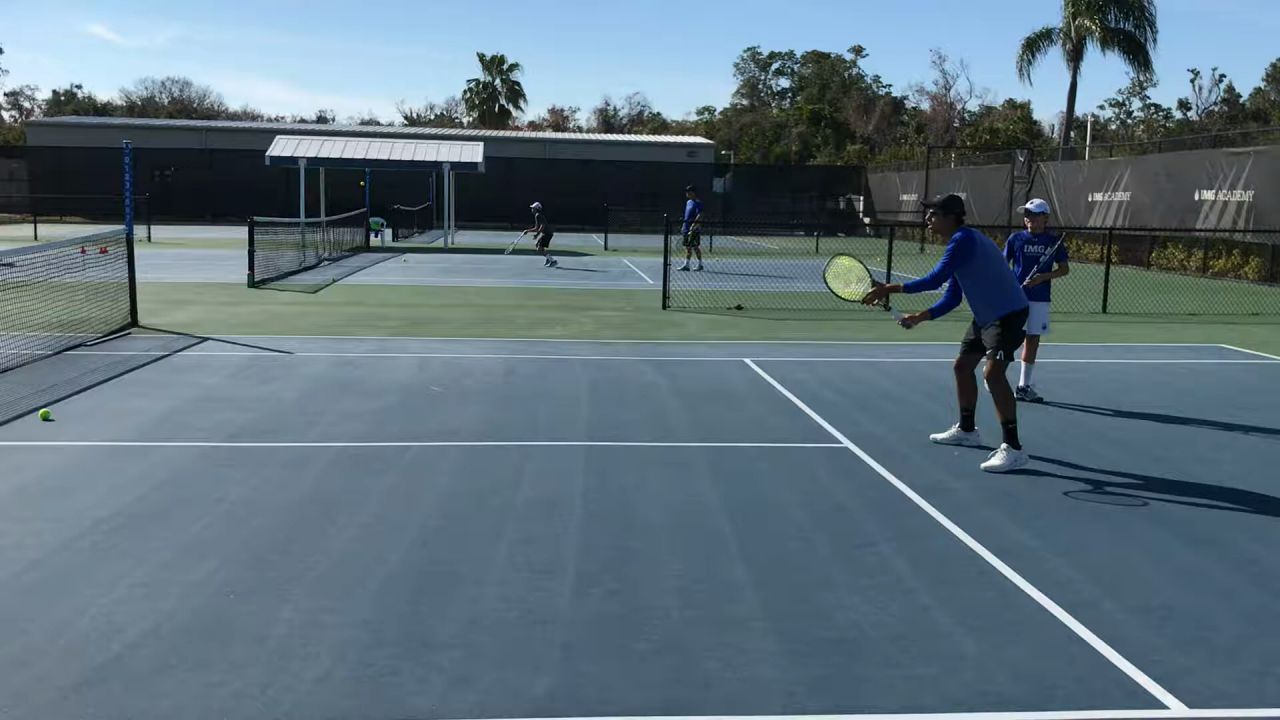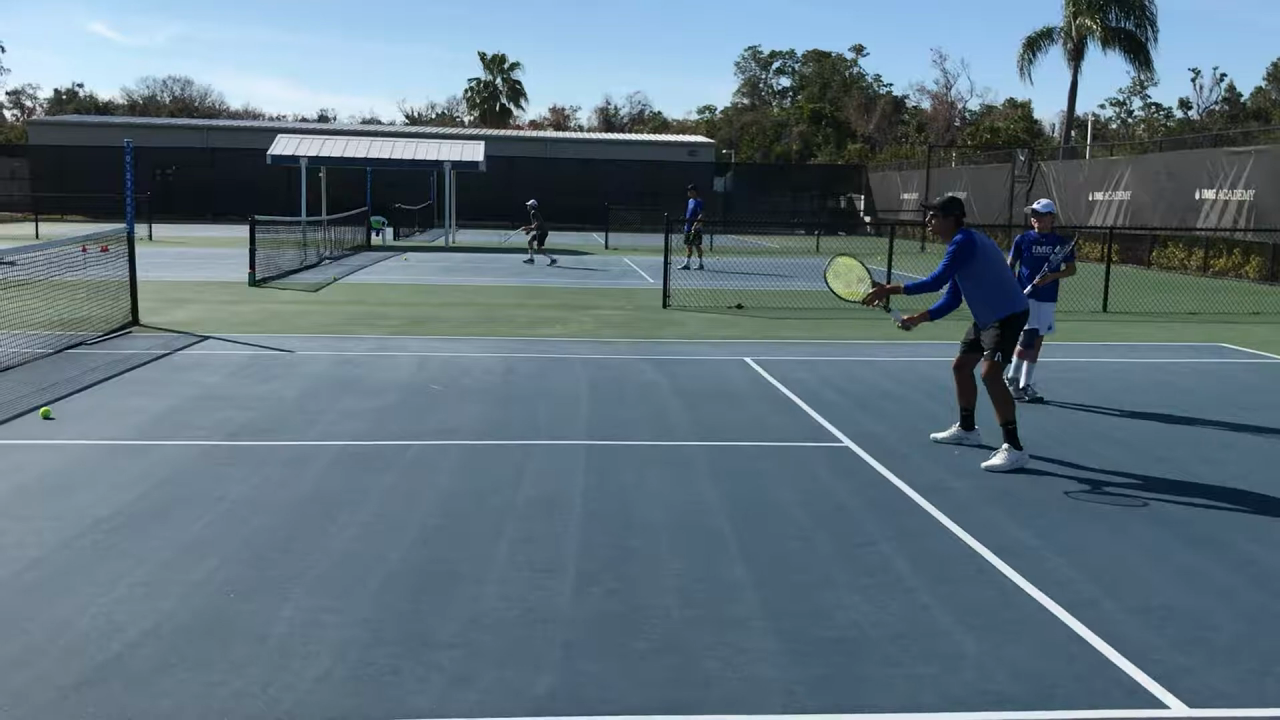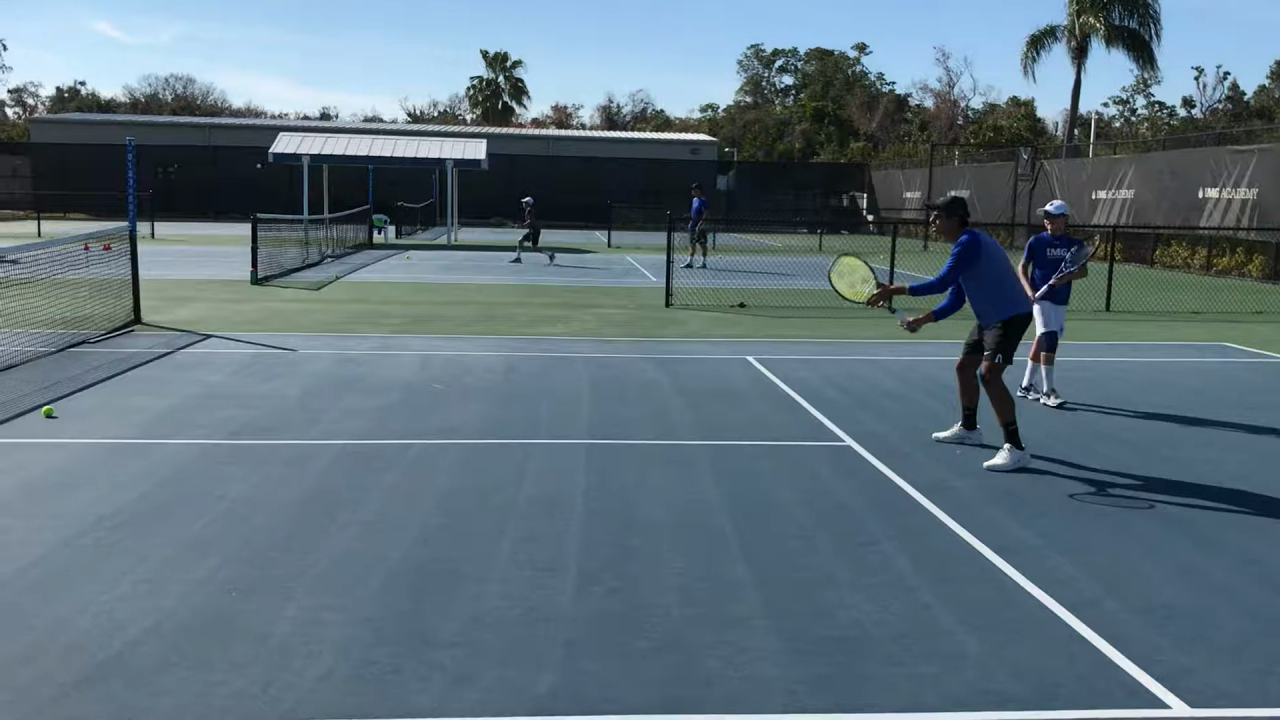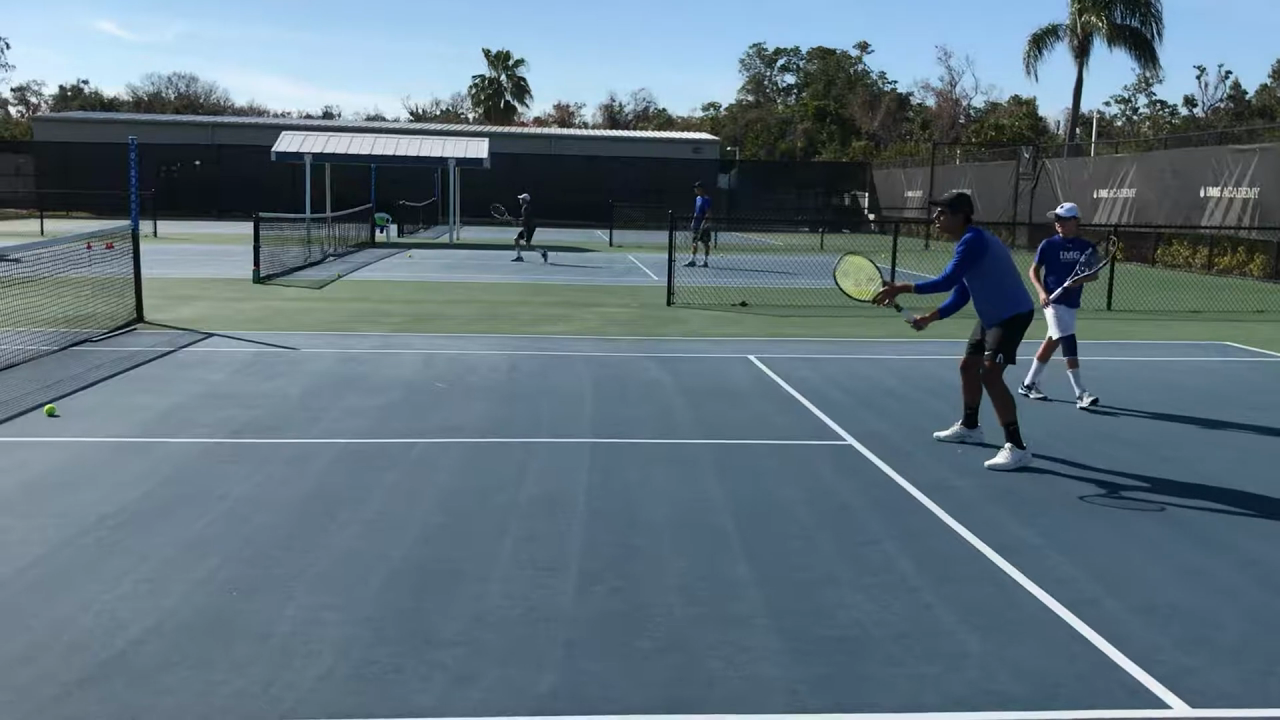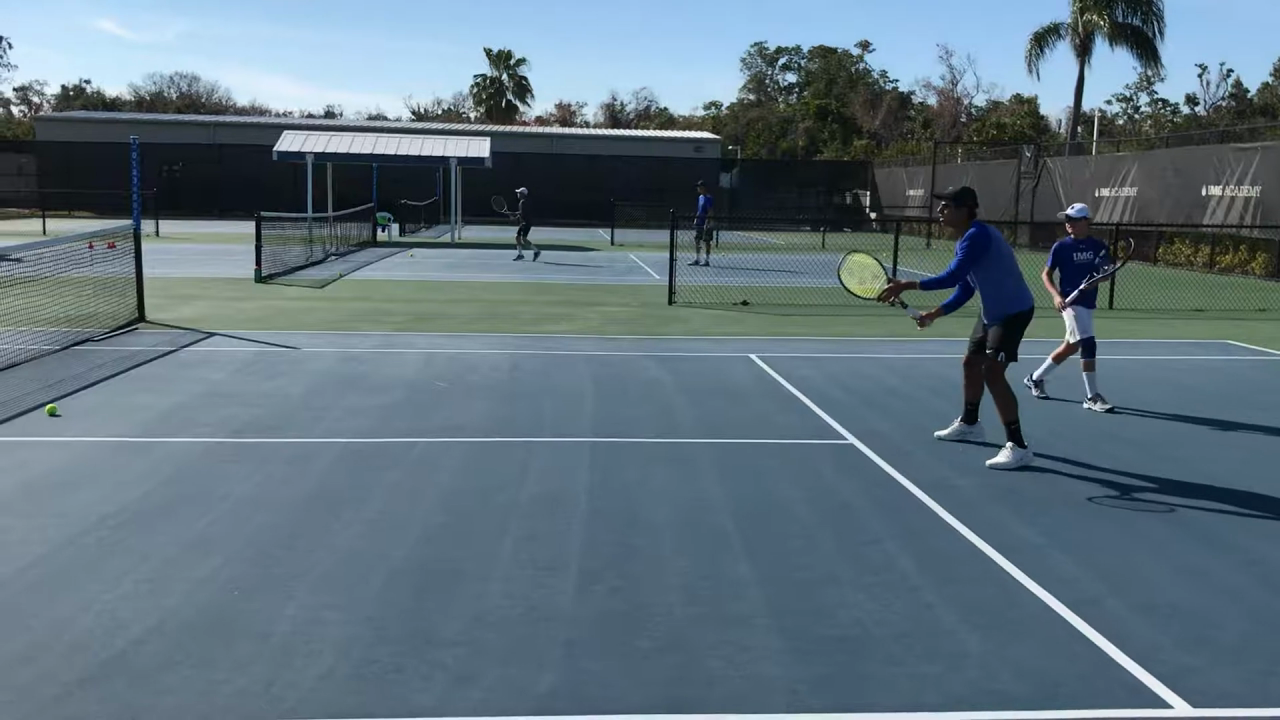
dt=0.1s
person 1, frame 1
left shoulder: (963, 239)
right shoulder: (958, 243)
left elbow: (935, 279)
right elbow: (952, 297)
left wrist: (892, 288)
right wrist: (922, 316)
left hip: (1009, 313)
right hip: (987, 315)
left knee: (993, 372)
right knee: (962, 366)
left ankle: (1013, 448)
right ankle: (966, 429)
person 1, frame 2
left shoulder: (964, 241)
right shoulder: (959, 244)
left elbow: (936, 281)
right elbow: (952, 298)
left wrist: (892, 289)
right wrist: (921, 317)
left hip: (1008, 315)
right hip: (987, 316)
left knee: (991, 373)
right knee: (961, 366)
left ankle: (1014, 448)
right ankle: (966, 428)
person 1, frame 3
left shoulder: (969, 242)
right shoulder: (961, 246)
left elbow: (941, 283)
right elbow: (956, 299)
left wrist: (897, 290)
right wrist: (924, 319)
left hip: (1011, 316)
right hip: (990, 317)
left knee: (989, 374)
right knee: (965, 366)
left ankle: (1015, 448)
right ankle: (968, 428)
person 1, frame 4
left shoulder: (974, 240)
right shoulder: (965, 244)
left elbow: (947, 281)
right elbow: (960, 296)
left wrist: (903, 288)
right wrist: (930, 317)
left hip: (1013, 315)
right hip: (992, 316)
left knee: (989, 373)
right knee: (968, 366)
left ankle: (1016, 447)
right ankle: (969, 426)
person 1, frame 5
left shoulder: (978, 235)
right shoulder: (965, 240)
left elbow: (952, 277)
right elbow: (964, 290)
left wrist: (908, 285)
right wrist: (935, 313)
left hip: (1013, 312)
right hip: (992, 312)
left knee: (992, 372)
right knee: (971, 363)
left ankle: (1018, 447)
right ankle: (969, 423)
person 2, frame 1
left shoulder: (1054, 242)
right shoulder: (1016, 239)
left elbow: (1064, 269)
left wrist: (1044, 276)
left hip: (1041, 299)
left knee: (1033, 341)
person 2, frame 2
left shoulder: (1061, 242)
right shoulder: (1023, 239)
left elbow: (1071, 269)
right elbow: (1010, 265)
left wrist: (1052, 276)
left hip: (1047, 299)
right hip: (1025, 296)
left knee: (1036, 341)
right knee: (1028, 337)
person 2, frame 3
left shoulder: (1075, 244)
right shoulder: (1036, 241)
left elbow: (1083, 272)
right elbow: (1022, 267)
left wrist: (1069, 277)
right wrist: (1028, 289)
left hip: (1061, 301)
right hip: (1042, 299)
left knee: (1042, 342)
right knee: (1051, 339)
person 2, frame 4
left shoulder: (1086, 247)
right shoulder: (1048, 245)
left elbow: (1094, 275)
right elbow: (1033, 271)
left wrist: (1081, 280)
right wrist: (1042, 292)
left hip: (1072, 304)
right hip: (1054, 302)
left knee: (1051, 344)
right knee: (1069, 344)
person 2, frame 5
left shoulder: (1099, 246)
right shoulder: (1061, 247)
right elbow: (1046, 274)
left wrist: (1097, 280)
right wrist: (1056, 296)
left hip: (1089, 304)
right hip: (1071, 304)
left knee: (1070, 347)
right knee: (1089, 346)
